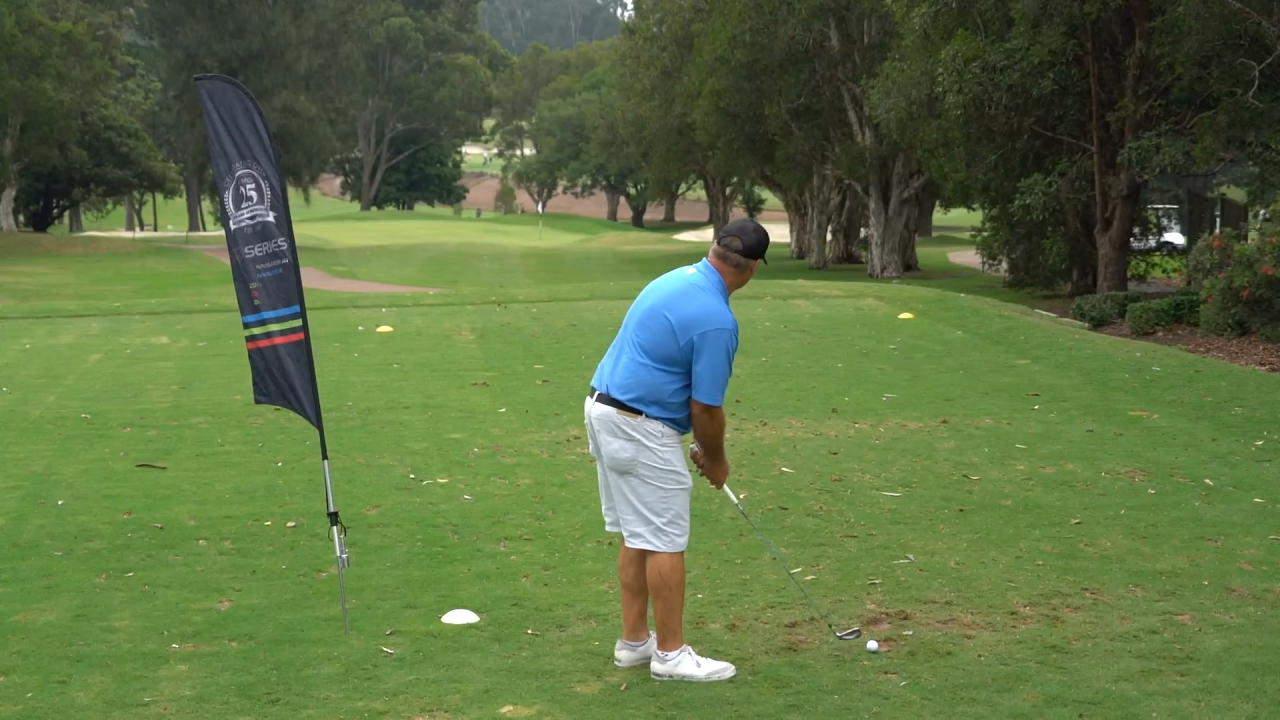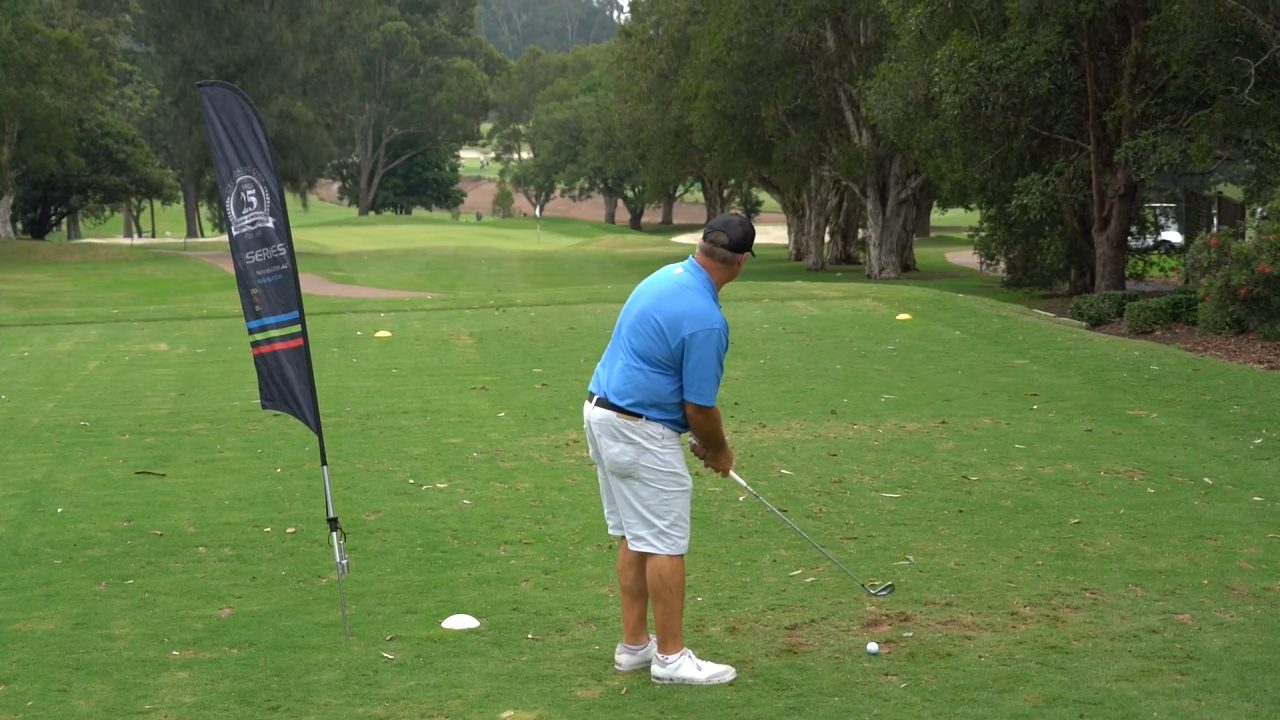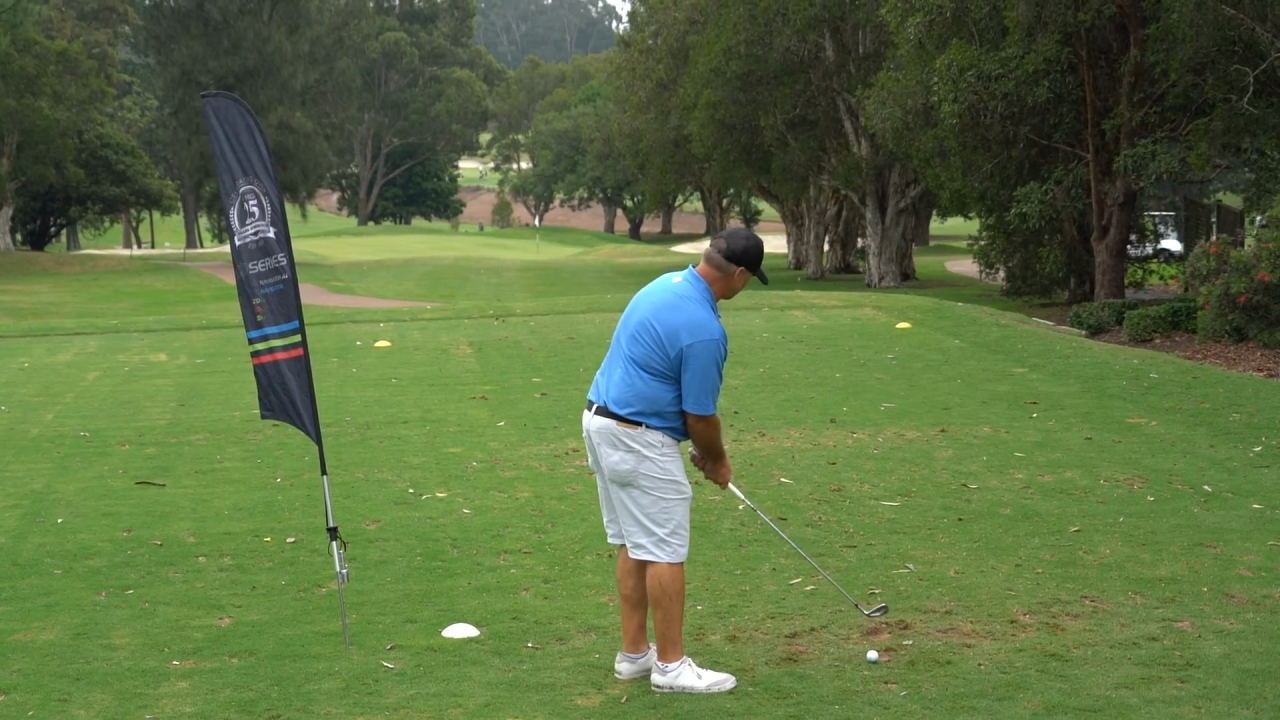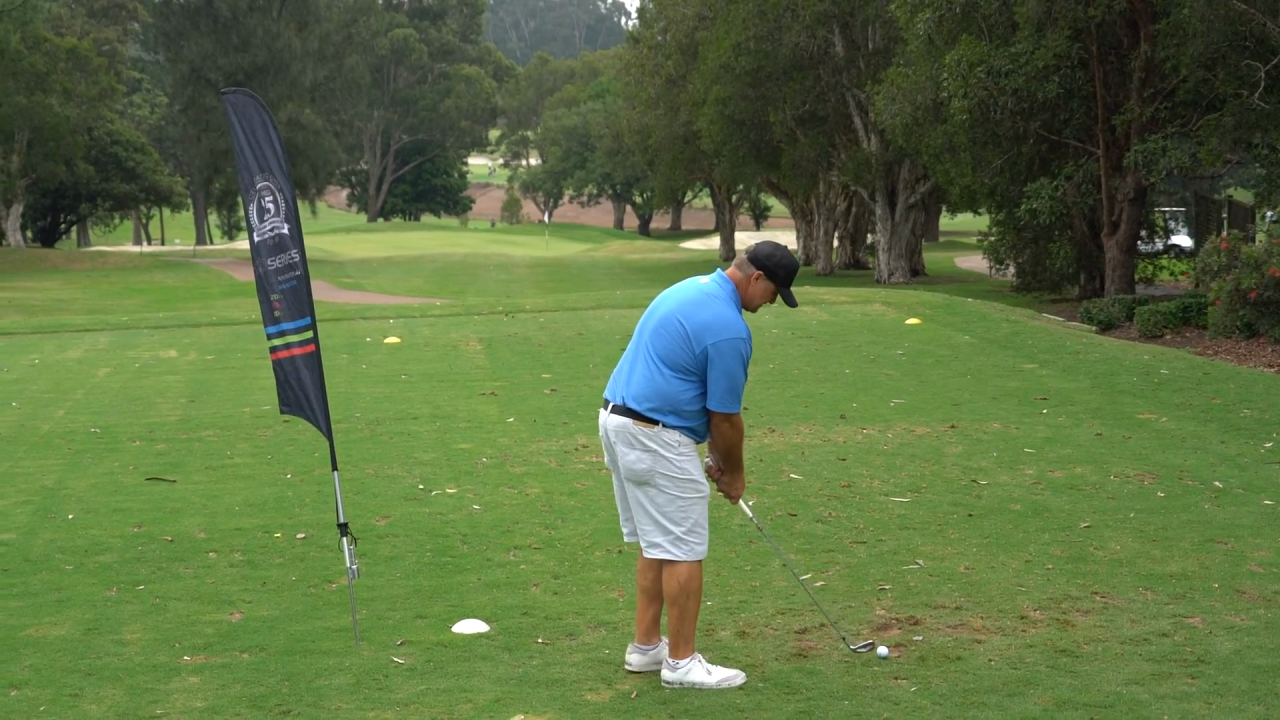
dt=0.5s
person 1, frame 1
left shoulder: (679, 278)
right shoulder: (716, 319)
right elbow: (706, 408)
left wrist: (701, 446)
right wrist: (716, 461)
left hip: (606, 410)
right hip: (640, 426)
left knee: (637, 535)
right knee: (665, 541)
left ankle: (635, 640)
right ankle: (671, 653)
person 1, frame 2
left shoulder: (668, 276)
right shoulder: (705, 318)
right elbow: (699, 407)
left wrist: (704, 440)
right wrist: (719, 450)
left hip: (605, 414)
right hip: (640, 430)
left knee: (634, 537)
right knee: (665, 543)
left ankle: (634, 644)
right ankle: (671, 656)
person 1, frame 3
left shoulder: (669, 284)
right shoulder: (703, 328)
right elbow: (699, 416)
left wrist: (706, 450)
right wrist: (717, 461)
left hip: (604, 421)
right hip: (639, 437)
left knee: (634, 544)
right knee: (664, 551)
left ankle: (634, 652)
right ankle: (670, 664)
person 1, frame 4
left shoulder: (693, 289)
right shoulder: (728, 328)
right elbow: (726, 417)
left wrist: (715, 457)
right wrist: (734, 472)
left hip: (619, 420)
right hip: (654, 436)
left knee: (655, 542)
right knee: (683, 549)
left ankle: (646, 646)
right ankle: (681, 661)
